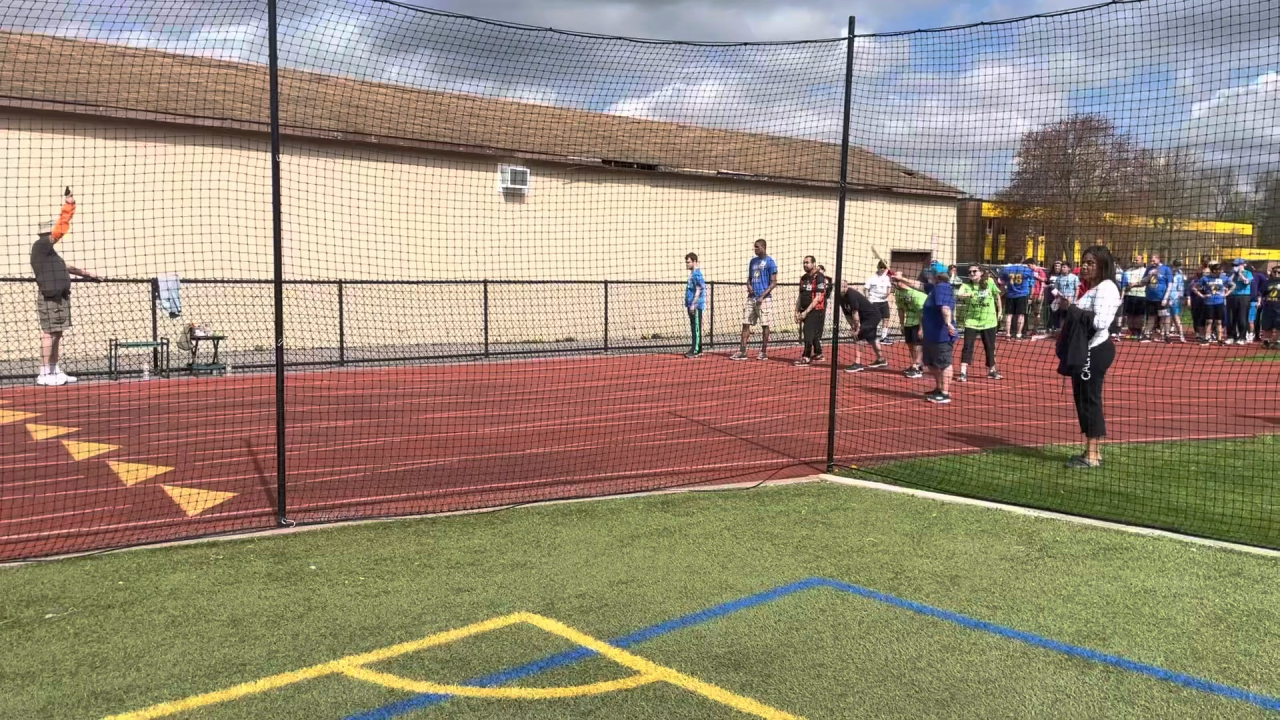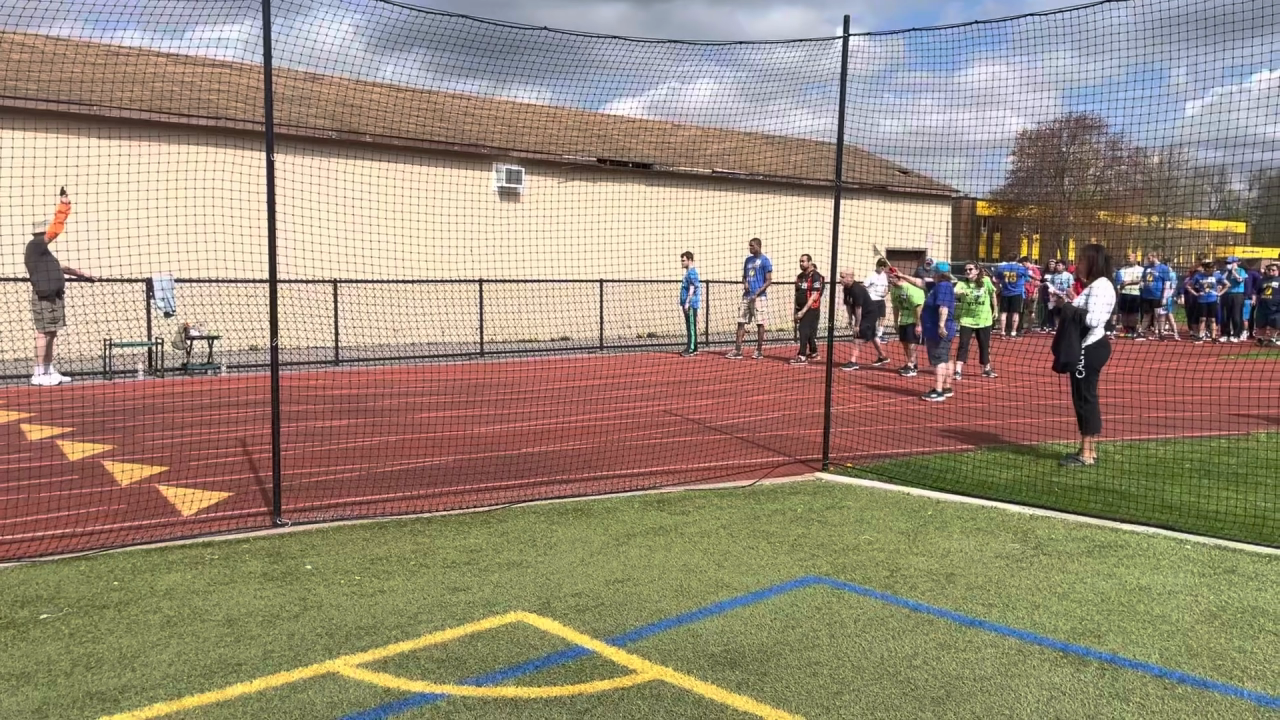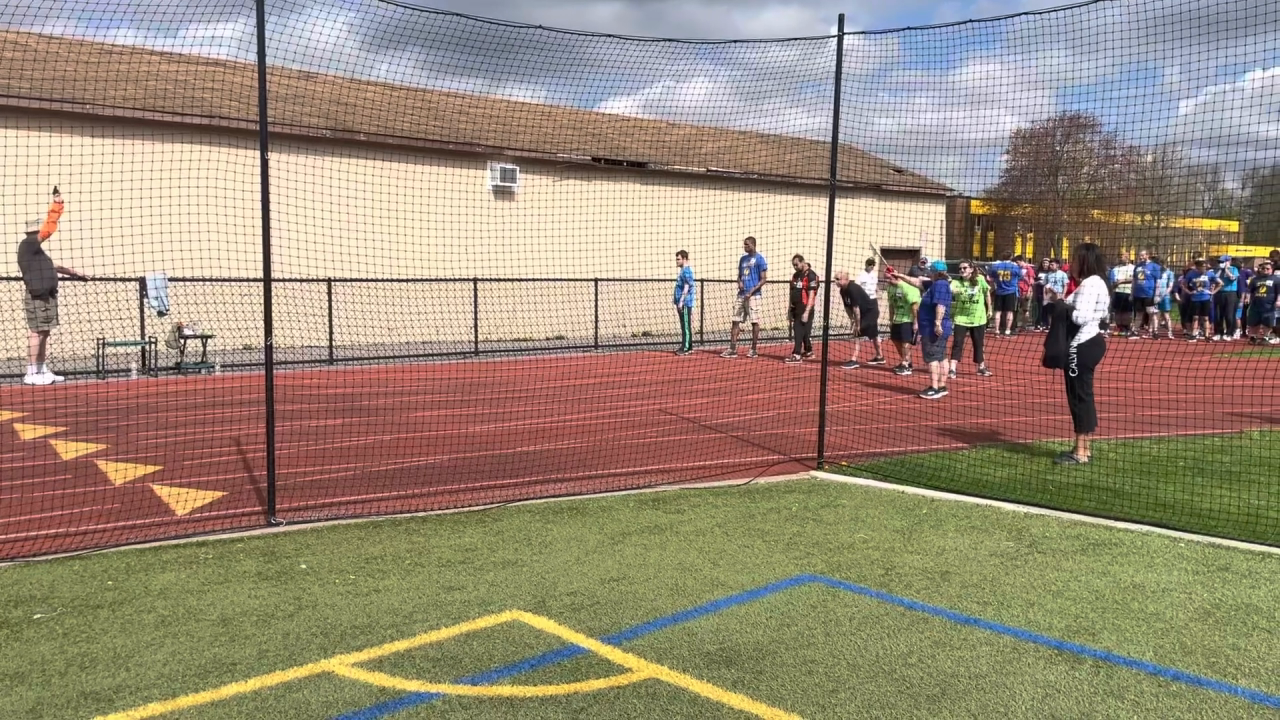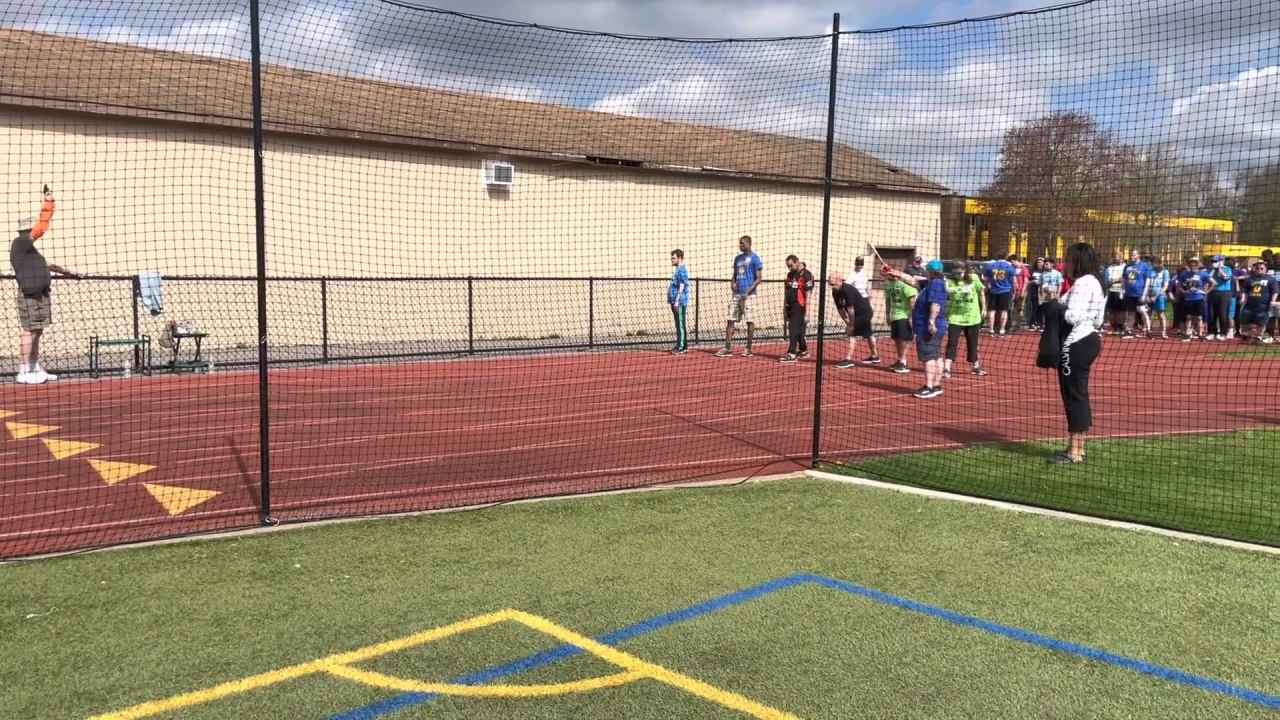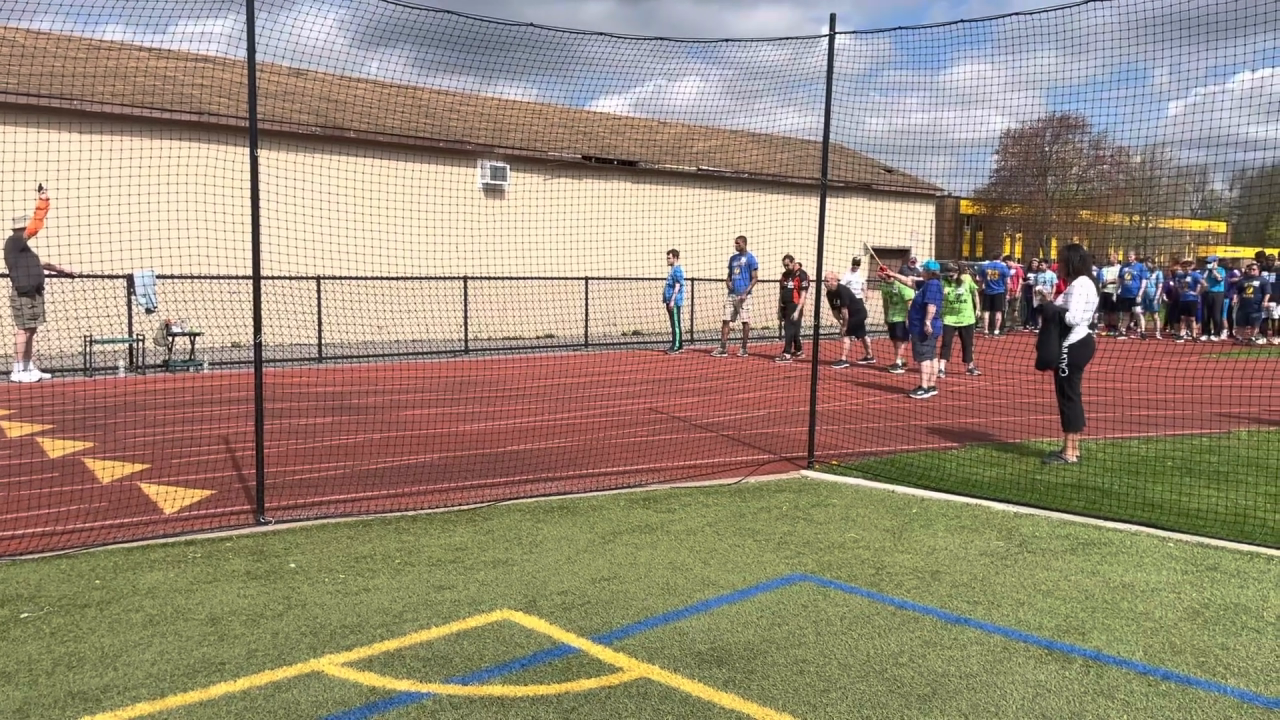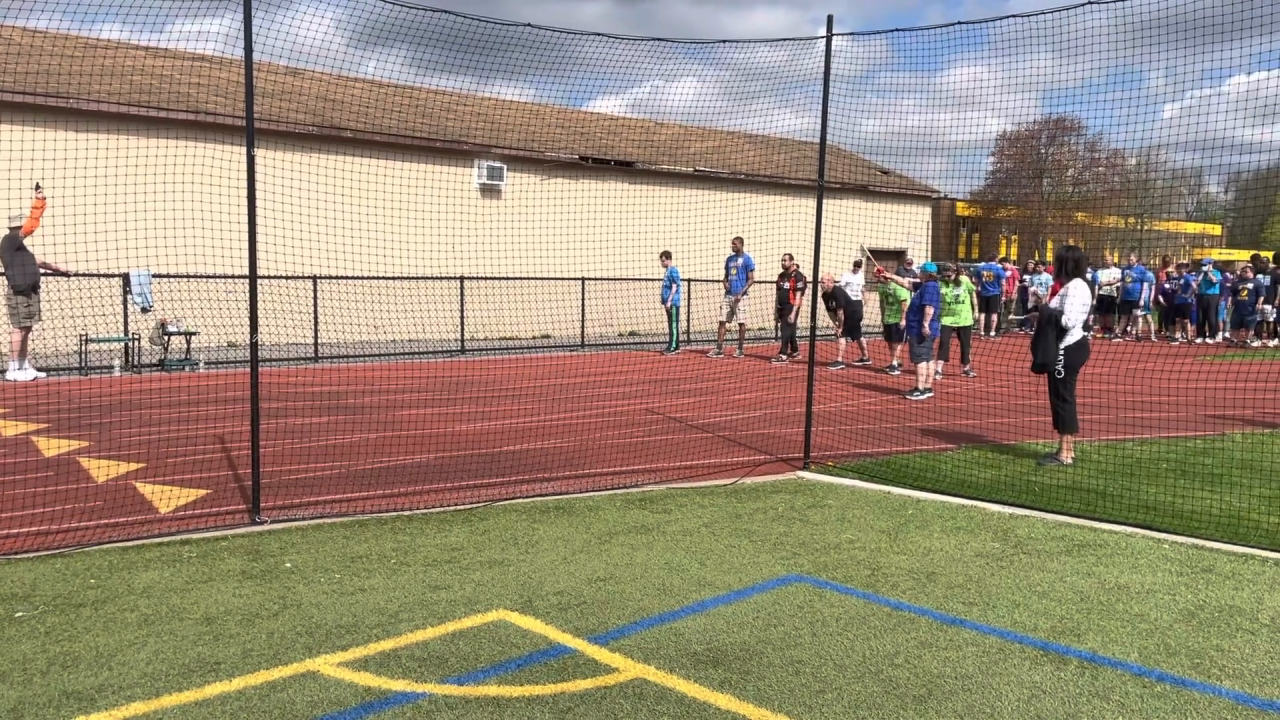
dt=0.4s
person 1, frame 1
left shoulder: (1106, 288)
right shoulder: (1094, 289)
left elbow: (1100, 321)
left wrist: (1073, 310)
right wrist: (1069, 323)
left hip: (1094, 351)
right hip: (1087, 351)
left knee: (1090, 401)
right knee: (1085, 400)
left ankle: (1092, 456)
right ankle: (1094, 452)
person 1, frame 2
left shoulder: (1100, 286)
right shoulder: (1094, 286)
left elbow: (1093, 319)
left wrist: (1068, 307)
right wrist: (1072, 304)
left hip: (1089, 349)
right hip: (1087, 348)
left knee: (1085, 399)
right knee: (1085, 398)
left ankle: (1087, 454)
right ankle: (1088, 450)
person 1, frame 3
left shoulder: (1089, 284)
right shoulder: (1096, 283)
left elbow: (1080, 316)
right wrist: (1066, 304)
left hip: (1082, 346)
right hip: (1090, 343)
left knee: (1079, 396)
right knee: (1083, 396)
left ankle: (1080, 452)
right ankle: (1083, 448)
person 1, frame 4
left shoulder: (1082, 283)
right shoulder: (1094, 283)
left elbow: (1073, 316)
right elbow: (1098, 320)
left hip: (1076, 345)
right hip: (1087, 342)
left knee: (1073, 396)
right knee: (1078, 396)
left ankle: (1075, 452)
right ankle: (1078, 447)
person 1, frame 5
left shoulder: (1079, 284)
right shoulder: (1085, 283)
left elbow: (1072, 318)
right wrist: (1054, 308)
left hip: (1072, 347)
right hip: (1078, 344)
left knee: (1068, 397)
right knee: (1071, 396)
left ankle: (1069, 452)
right ankle: (1073, 448)
person 1, frame 6
left shoulder: (1074, 287)
right shoulder: (1073, 286)
left elbow: (1069, 320)
left hip: (1067, 349)
right hip: (1067, 347)
left knee: (1062, 398)
right knee: (1062, 398)
left ankle: (1065, 454)
right ankle: (1067, 449)
person 2, frame 1
left shoulder: (48, 251)
right shoulder: (40, 246)
left elbow: (64, 267)
right elbow: (59, 230)
left wrist: (87, 274)
right wrist: (68, 207)
left hip: (58, 297)
right hip: (50, 298)
left knee: (57, 334)
right knee: (49, 333)
left ankle: (55, 371)
right ankle: (44, 374)
person 2, frame 2
left shoulder: (42, 251)
right shoulder: (35, 246)
left elbow: (59, 267)
right elbow: (54, 231)
left wrist: (81, 274)
right wrist: (63, 207)
left hip: (53, 297)
right hip: (44, 297)
left knee: (51, 334)
right knee: (44, 333)
left ankle: (49, 371)
right ankle: (38, 374)
person 2, frame 3
left shoulder: (35, 250)
right shoulder: (28, 244)
left elbow: (51, 266)
right elbow: (47, 230)
left wrist: (74, 272)
right wrist: (56, 206)
left hip: (46, 296)
right hip: (37, 297)
left knee: (44, 333)
right knee: (37, 332)
left ankle: (42, 370)
right ankle: (31, 373)
person 2, frame 4
left shoulder: (29, 249)
right shoulder: (20, 243)
left elbow: (45, 264)
right elbow: (40, 228)
left wrist: (67, 271)
right wrist: (48, 204)
left hip: (39, 295)
right hip: (30, 295)
left knee: (37, 332)
right knee: (30, 331)
left ankle: (35, 369)
right ankle: (24, 372)
person 2, frame 5
left shoulder: (22, 247)
right shoulder: (14, 242)
left elbow: (39, 263)
right elbow: (34, 227)
left wrist: (61, 269)
right wrist: (42, 203)
left hip: (32, 293)
right hip: (23, 294)
left knee: (30, 330)
right knee: (23, 330)
left ankle: (29, 367)
right ankle: (18, 370)
person 2, frame 6
left shoulder: (18, 245)
right shoulder: (9, 240)
left elbow: (34, 261)
right elbow: (30, 226)
left wrist: (56, 268)
right wrist: (38, 202)
left hip: (28, 292)
right hip: (19, 292)
left knee: (26, 329)
right knee: (19, 329)
left ankle: (24, 366)
right ankle: (13, 369)
